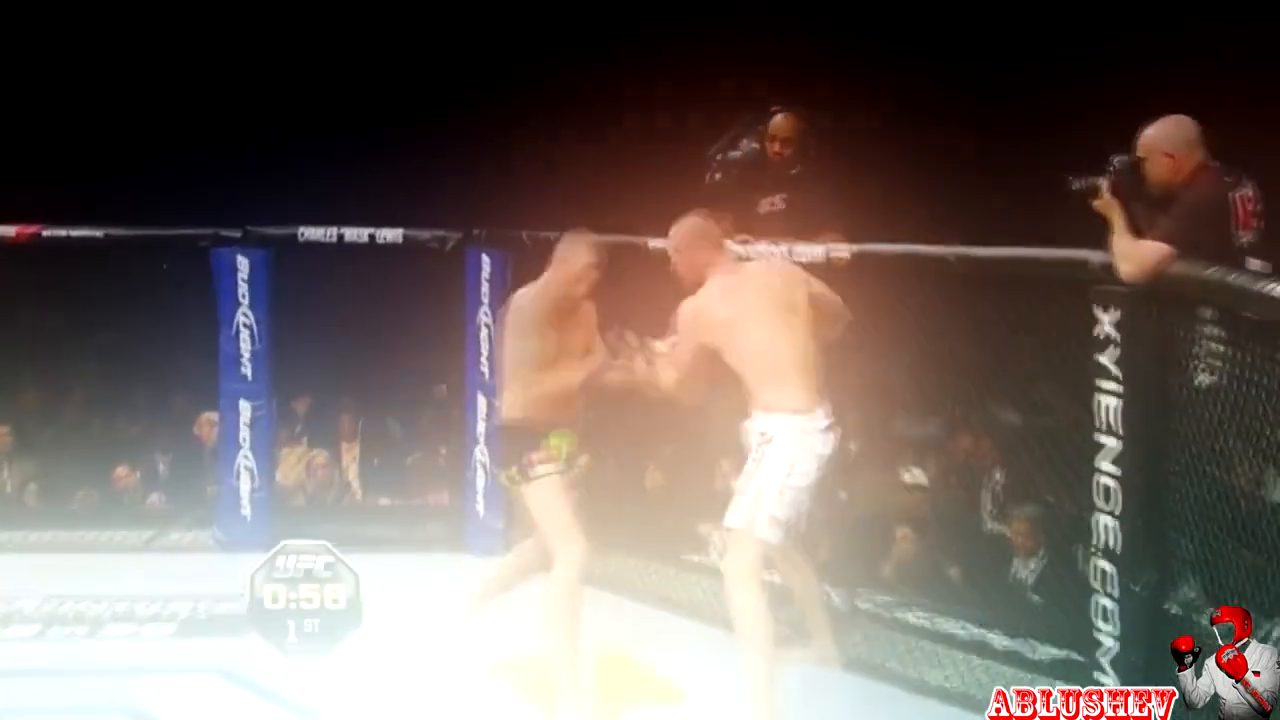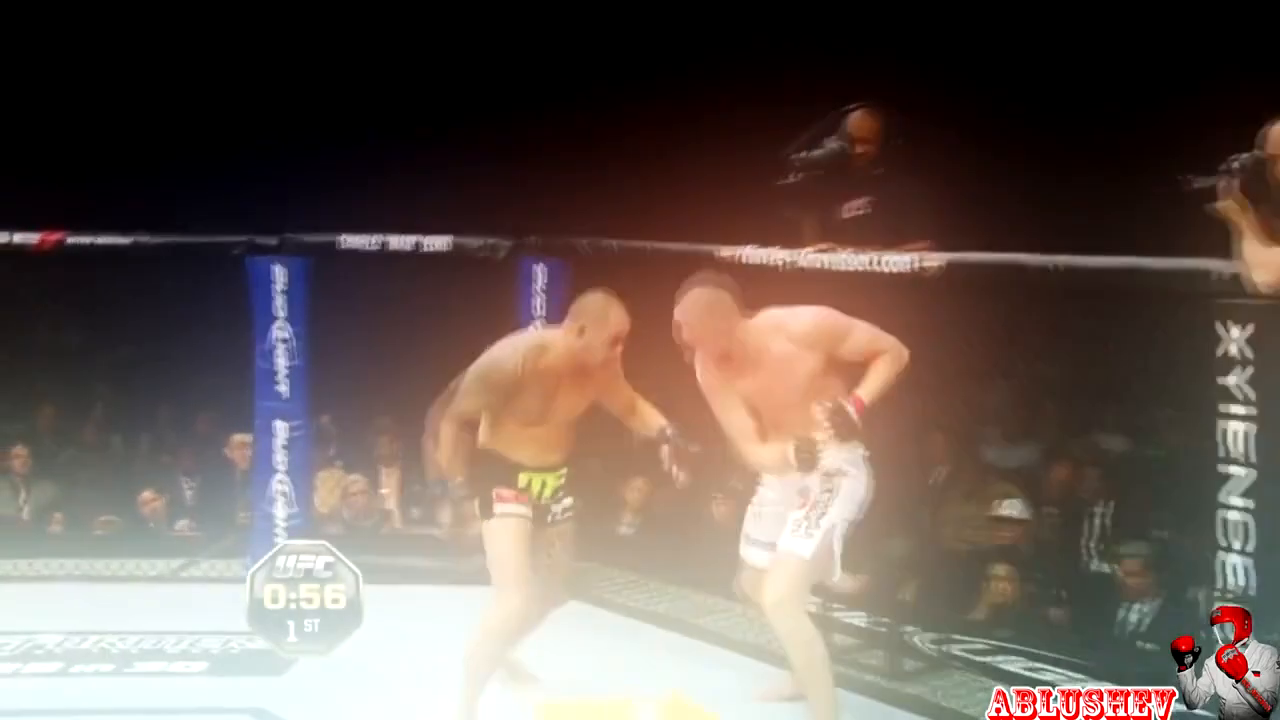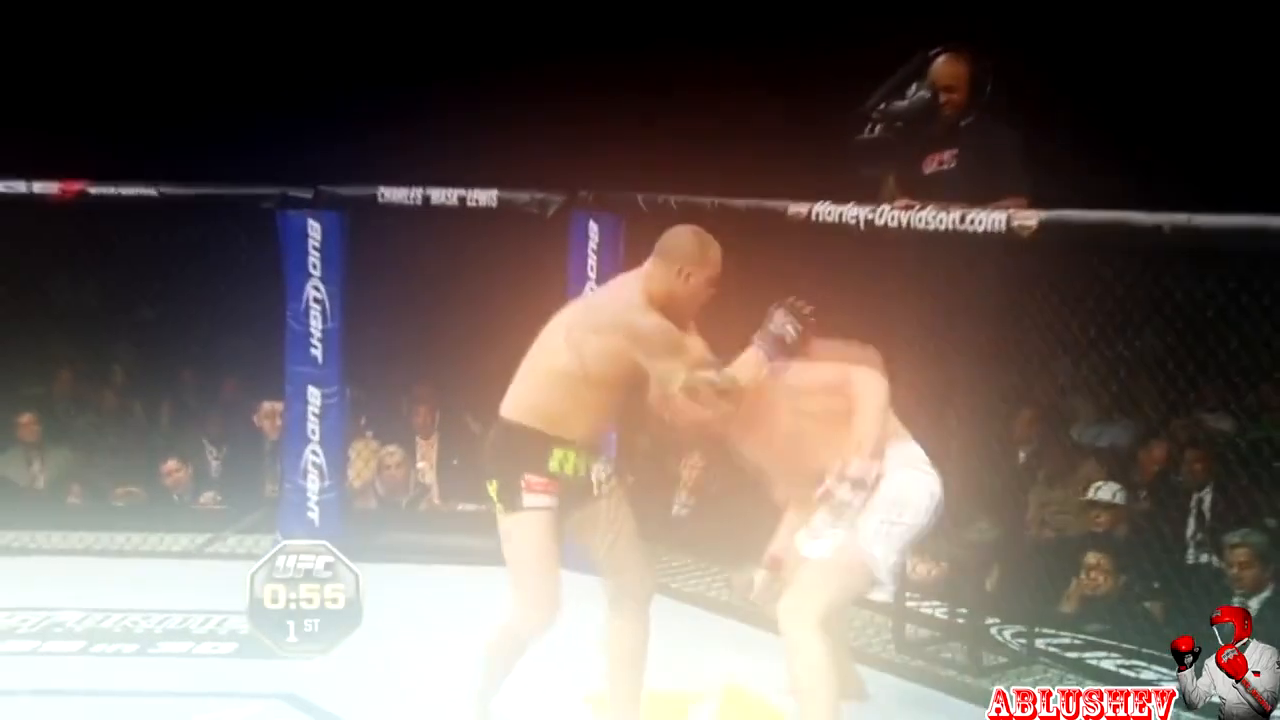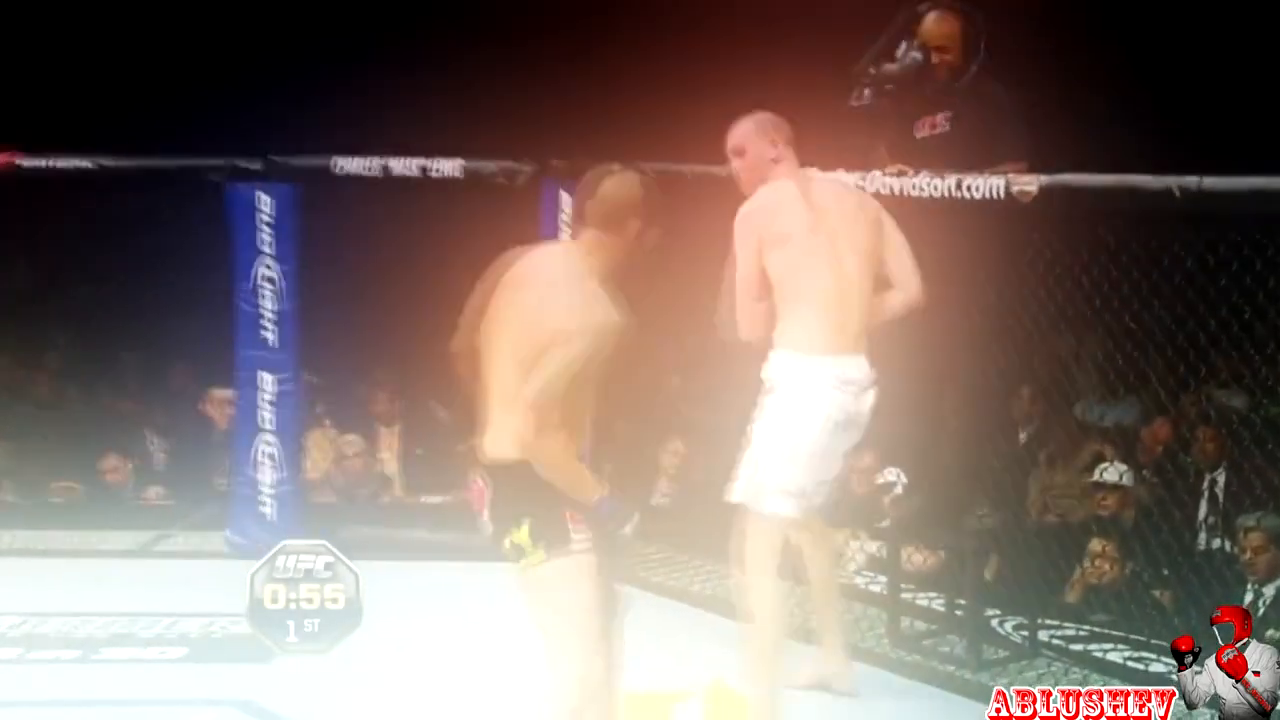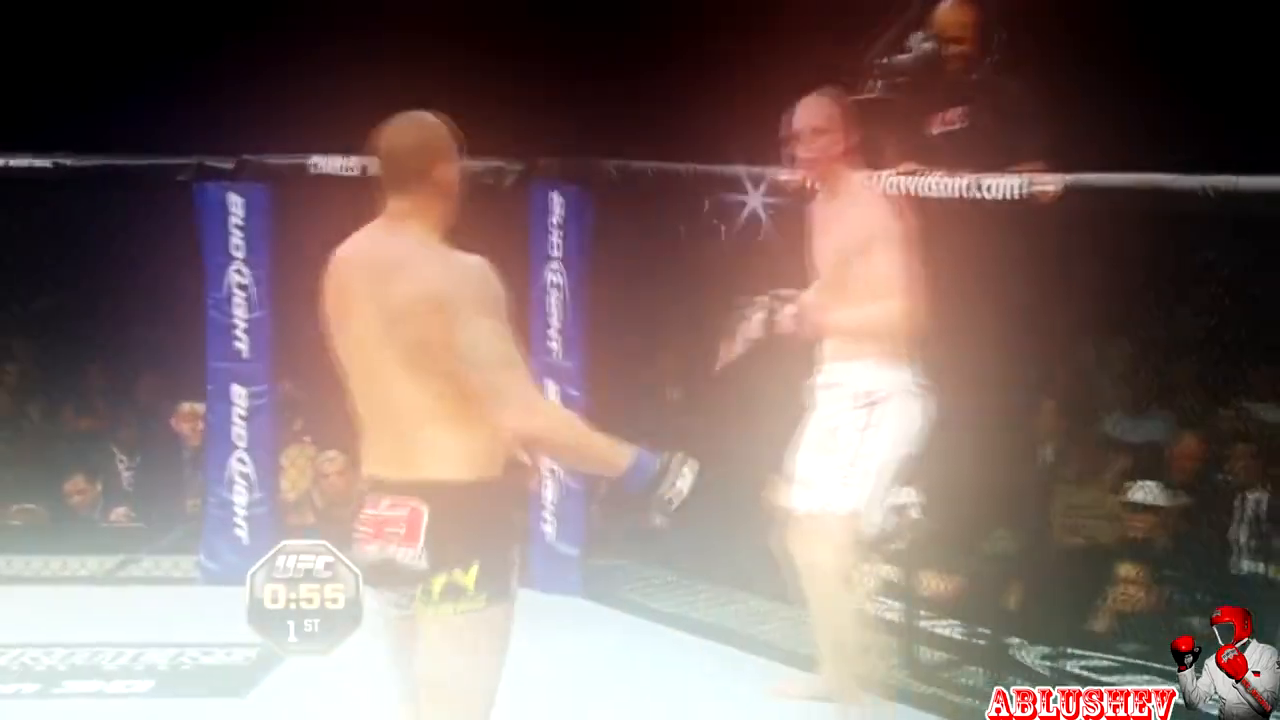
dt=0.4s
person 1, frame 1
left shoulder: (583, 309)
right shoulder: (532, 305)
left elbow: (592, 365)
right elbow: (530, 385)
right wrist: (590, 371)
left hip: (552, 438)
right hip: (530, 439)
left knee: (546, 546)
right knee: (572, 553)
left ankle: (478, 597)
person 1, frame 2
left shoulder: (601, 364)
right shoulder: (510, 361)
left elbow: (632, 408)
right elbow: (455, 419)
left wrist: (665, 434)
right wrist: (457, 488)
left hip: (557, 476)
right hip: (503, 475)
left knee: (549, 590)
right knee: (512, 600)
left ankle: (501, 654)
person 1, frame 3
left shoulder: (653, 309)
right shoulder: (641, 323)
left elbow: (695, 382)
right elbow: (702, 406)
right wrist: (769, 347)
left hip: (581, 453)
right hip: (526, 448)
left knee: (632, 588)
right knee: (537, 606)
person 1, frame 4
left shoulder: (518, 264)
right shoulder: (595, 316)
left elbow: (464, 349)
right elbow: (541, 433)
right wrist: (601, 502)
left hip: (507, 469)
right hip: (535, 486)
left knee: (598, 605)
right knee: (587, 665)
person 1, frame 5
left shoulder: (346, 264)
right shoulder: (458, 276)
right elbow: (520, 413)
right wrist: (637, 467)
left hip: (388, 510)
right hip: (459, 512)
person 2, frame 1
left shoulder: (697, 310)
right shoulder: (777, 270)
left elbow: (680, 387)
right elbow: (837, 316)
left wrist: (648, 362)
left hip: (782, 435)
right hip: (808, 428)
left knee: (739, 569)
right knee: (782, 543)
right ankle: (824, 643)
person 2, frame 2
left shoulder: (808, 326)
right shoulder: (709, 368)
left elbow: (894, 351)
right elbow: (754, 453)
left wrist: (857, 405)
right wrist: (797, 453)
left hip: (836, 472)
right hip: (783, 473)
left knee: (779, 598)
right knee: (754, 585)
right ankle: (805, 677)
person 2, frame 3
right shoulder: (748, 434)
left elbow: (868, 376)
right elbow: (800, 504)
left wrist: (860, 461)
right wrist: (773, 561)
left hip: (897, 478)
right hip: (854, 494)
left knee: (798, 611)
right knee: (795, 594)
right ankle: (843, 683)
person 2, frame 4
left shoulder: (758, 213)
right shoulder: (860, 202)
left elbow: (751, 327)
right elbow: (910, 289)
left hip: (803, 384)
right hip: (851, 382)
left knee: (756, 553)
right knee: (803, 519)
right ankle: (835, 658)
person 2, frame 5
left shoulder: (870, 208)
right shoulder: (821, 208)
left elbow: (899, 310)
left wrist: (814, 318)
right wrist: (797, 311)
left hip: (875, 397)
right hip: (838, 393)
left knee: (828, 559)
right knee: (802, 537)
left ankle: (854, 704)
right ankle: (835, 672)
